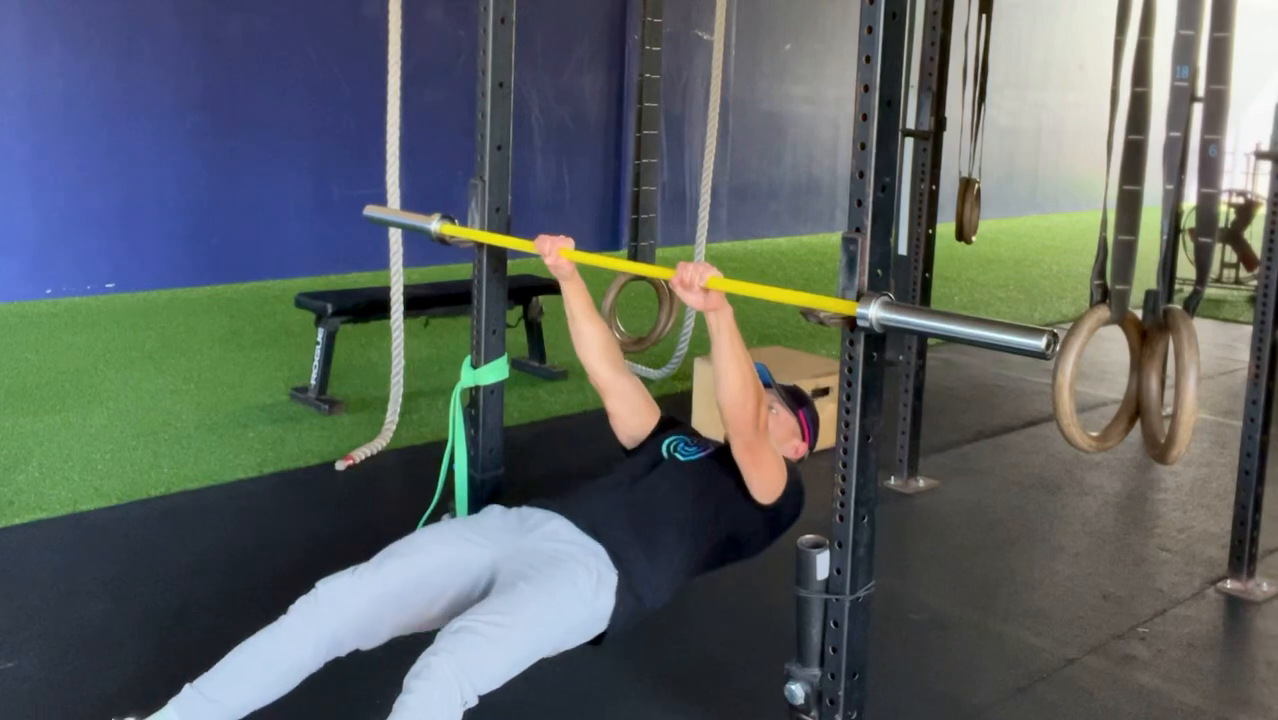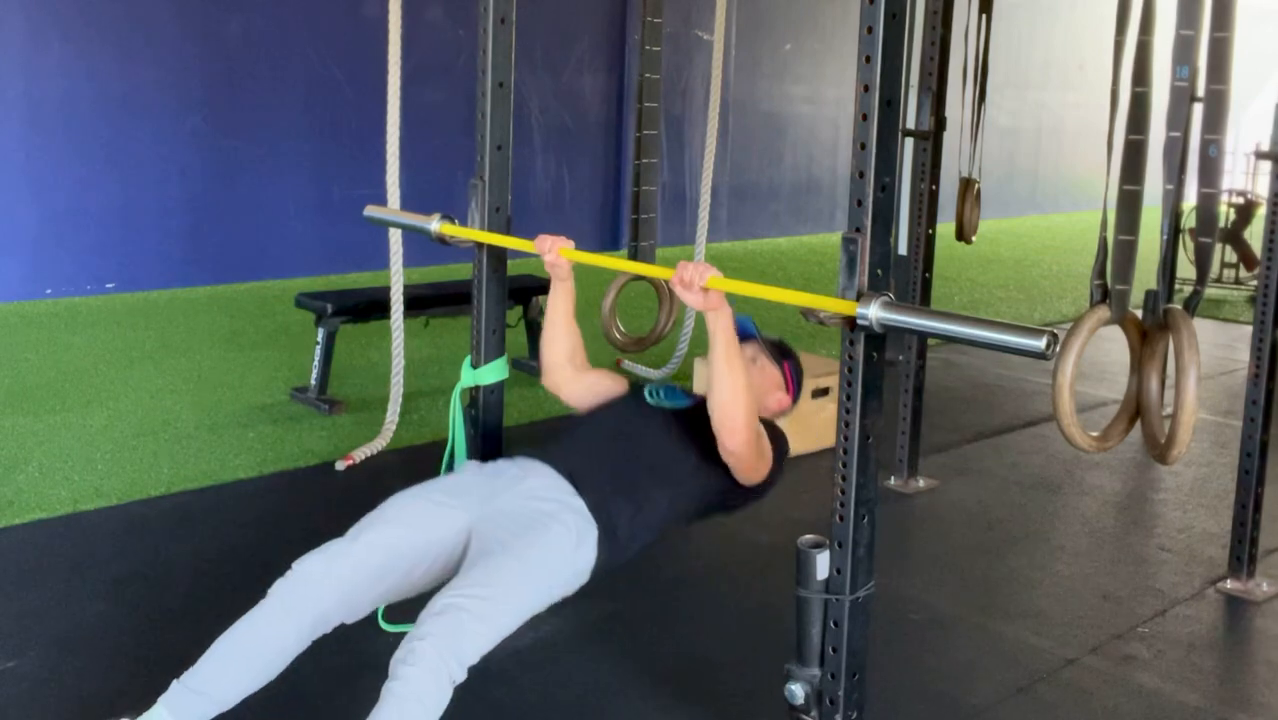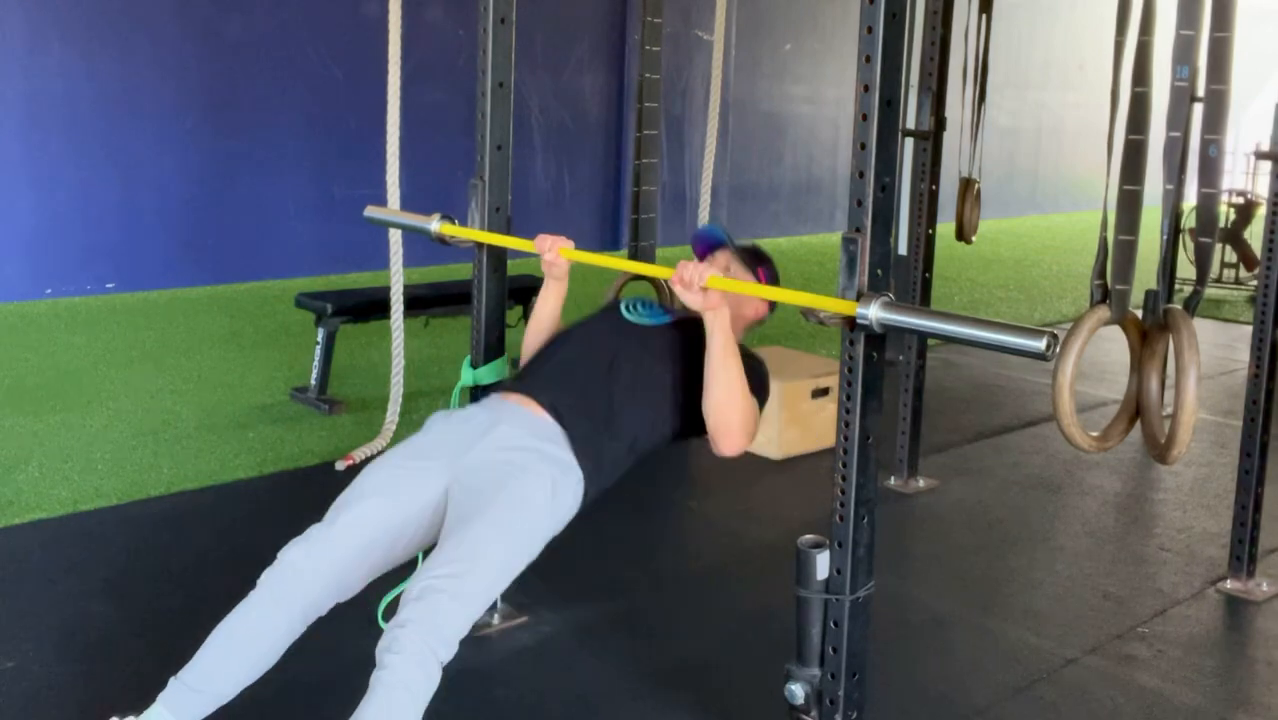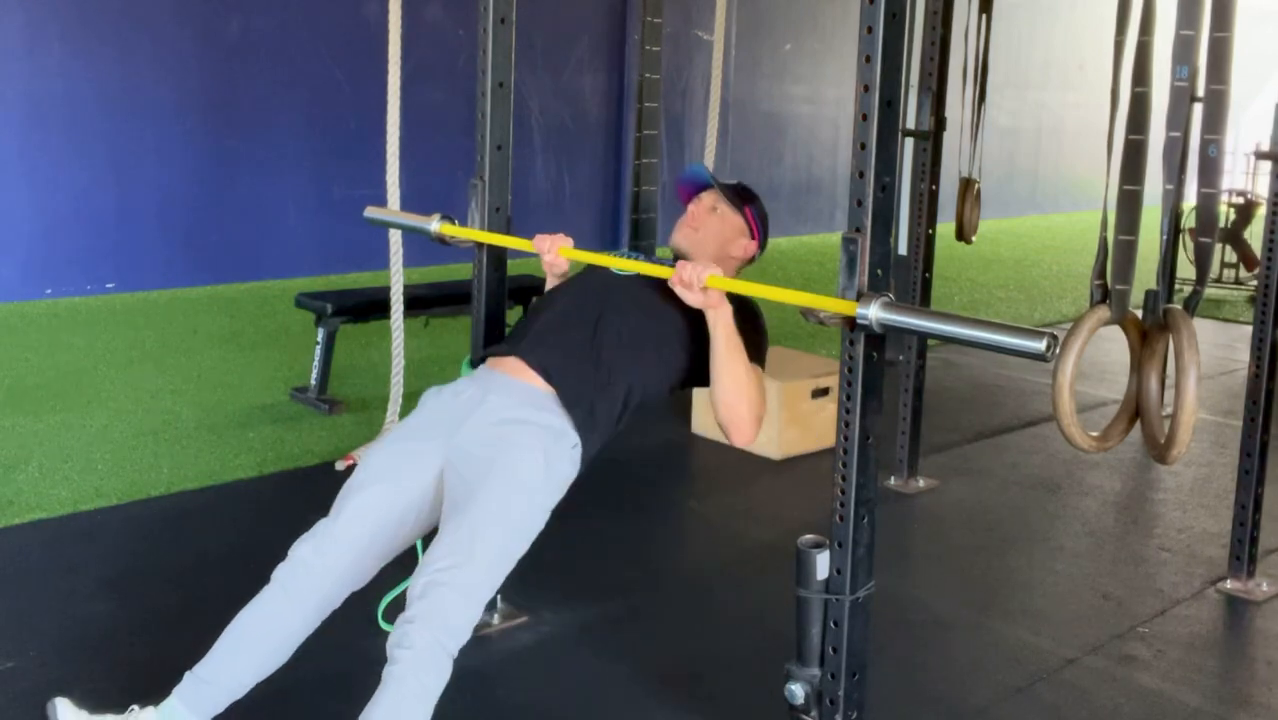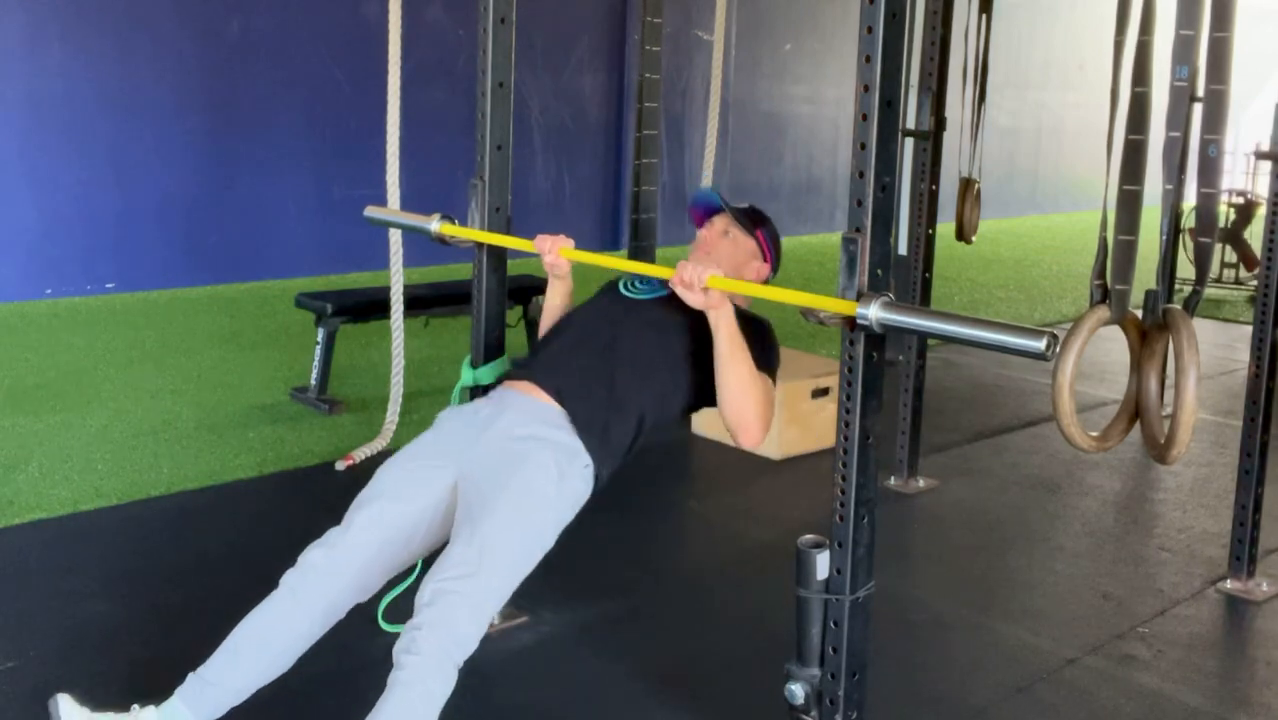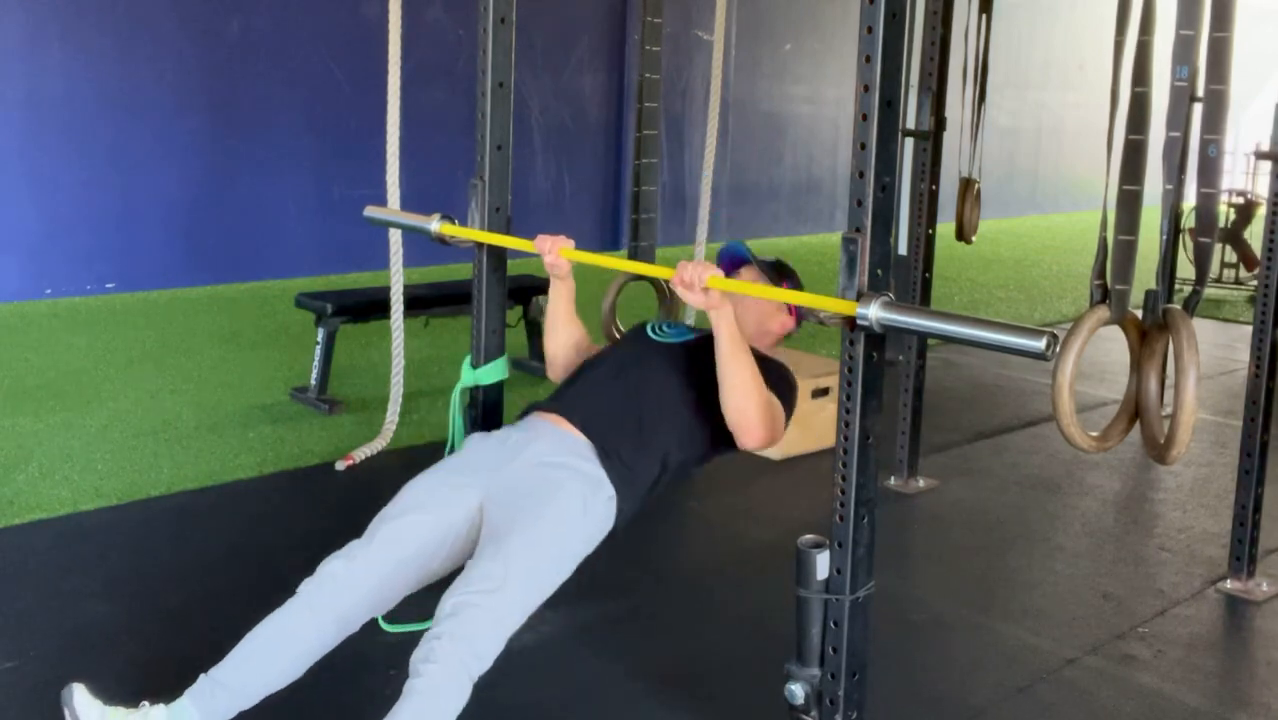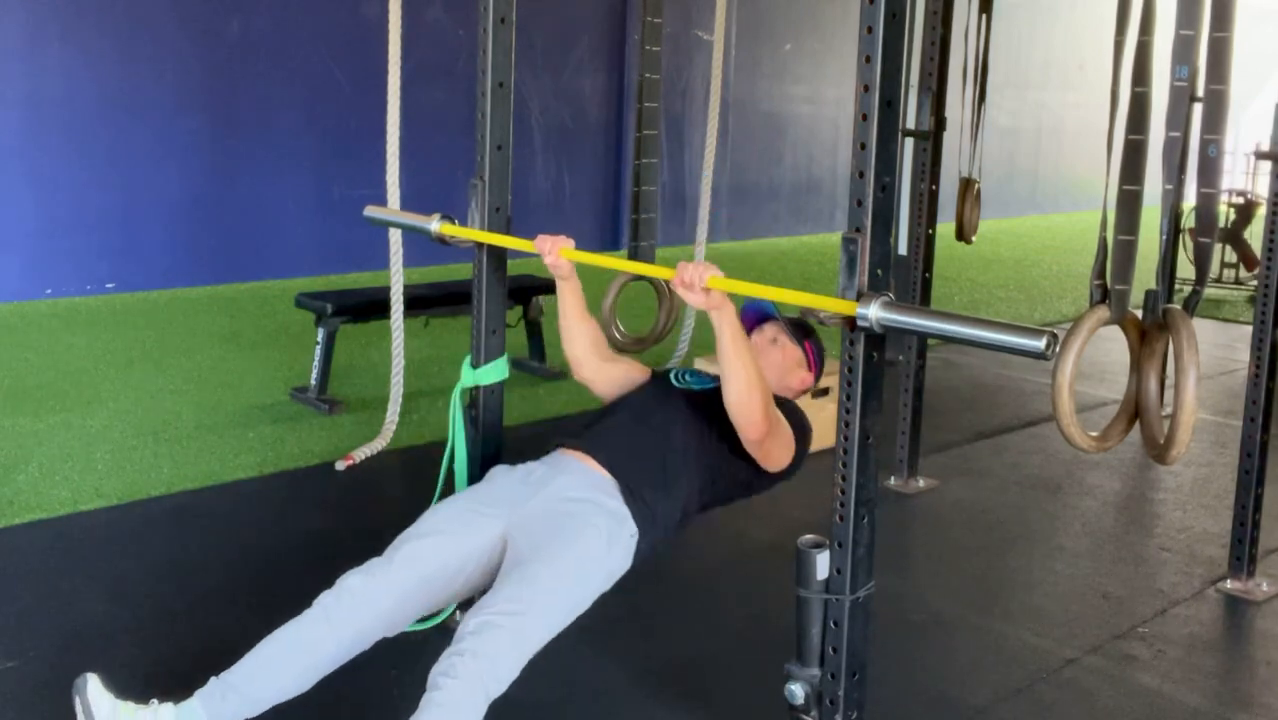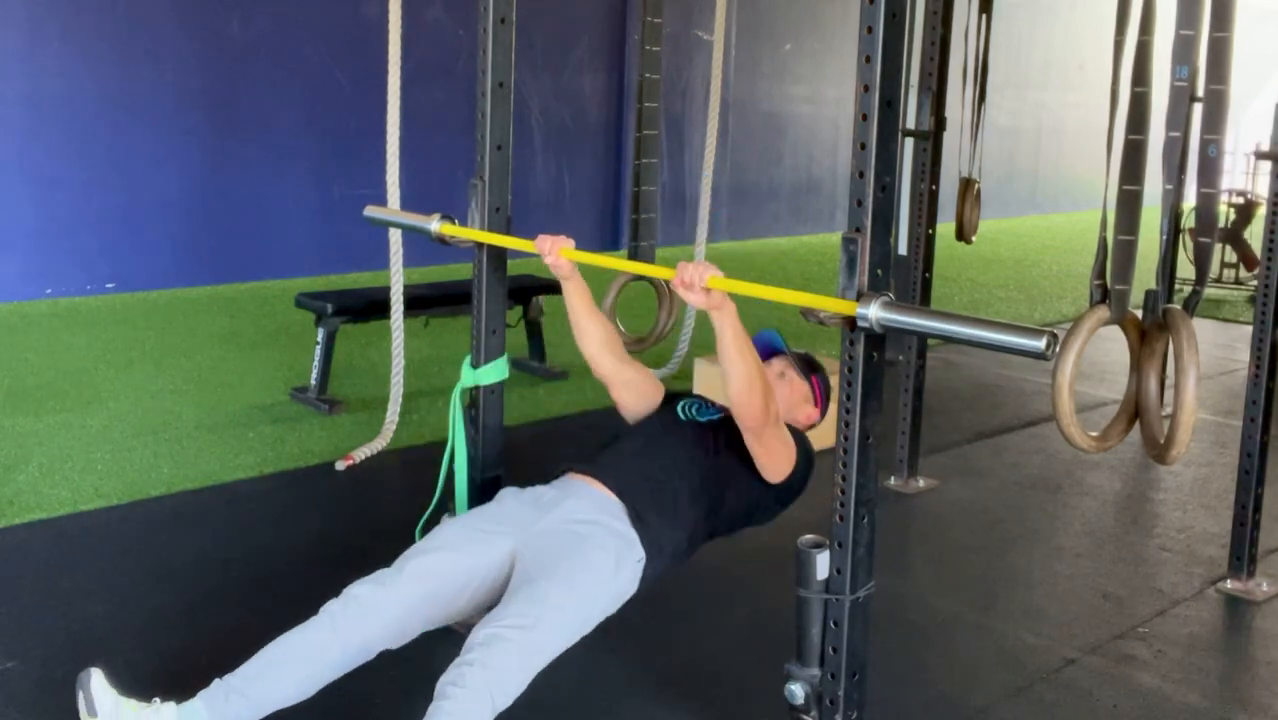
dt=0.2s
person 1, frame 1
left shoulder: (769, 493)
right shoulder: (675, 443)
left elbow: (743, 422)
right elbow: (608, 371)
left wrist: (718, 311)
right wrist: (569, 277)
left hip: (592, 569)
right hip: (518, 525)
right knee: (338, 603)
person 1, frame 2
left shoulder: (756, 456)
right shoulder: (659, 400)
left elbow: (735, 434)
right elbow: (564, 376)
left wrist: (718, 313)
right wrist: (562, 277)
left hip: (567, 526)
right hip: (497, 480)
left knee: (434, 648)
right knee: (316, 582)
person 1, frame 3
left shoulder: (736, 366)
right shoulder: (636, 311)
left elbow: (728, 439)
left wrist: (716, 314)
right wrist: (556, 278)
left hip: (544, 463)
right hip: (468, 427)
left knee: (421, 625)
right knee: (304, 568)
person 1, frame 4
left shoulder: (727, 317)
right shoulder: (627, 267)
left elbow: (740, 427)
left wrist: (716, 307)
right wrist: (558, 276)
left hip: (537, 434)
right hip: (459, 401)
left knee: (433, 620)
right knee: (319, 563)
person 1, frame 5
left shoulder: (741, 331)
right shoulder: (638, 286)
left elbow: (749, 429)
left wrist: (719, 308)
right wrist: (560, 279)
left hip: (549, 452)
right hip: (474, 421)
left knee: (441, 625)
right knee: (329, 570)
person 1, frame 6
left shoulder: (766, 373)
right shoulder: (666, 334)
left elbow: (752, 431)
right elbow: (564, 370)
left wrist: (721, 311)
right wrist: (562, 280)
left hip: (577, 480)
right hip: (501, 449)
left knee: (459, 637)
right knee: (347, 581)
person 1, frame 7
left shoulder: (781, 433)
right shoulder: (680, 381)
left elbow: (754, 427)
right elbow: (589, 364)
left wrist: (720, 312)
right wrist: (565, 276)
left hip: (598, 515)
right hip: (524, 482)
left knee: (479, 655)
right knee: (367, 596)
person 1, frame 8
left shoulder: (780, 461)
right shoulder: (683, 411)
left elbow: (754, 412)
right elbow: (609, 359)
left wrist: (721, 310)
right wrist: (567, 273)
left hip: (606, 540)
right hip: (532, 504)
right knee: (374, 604)
